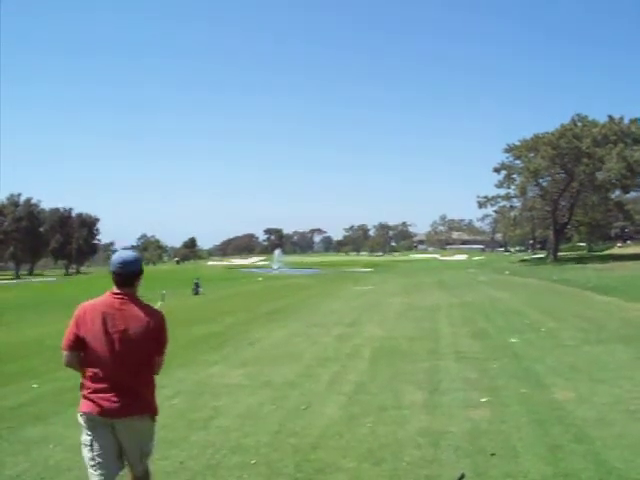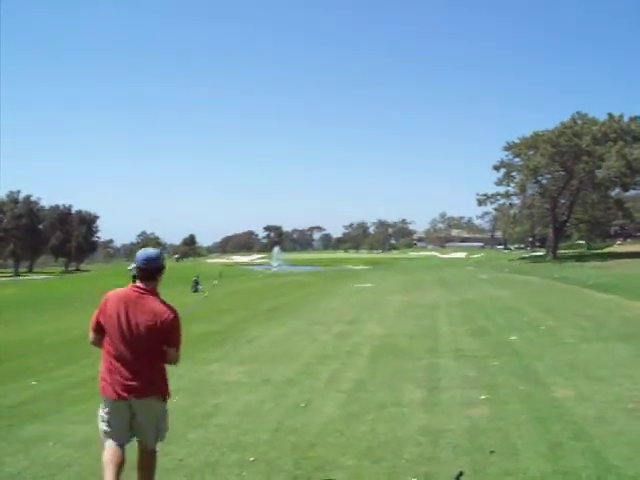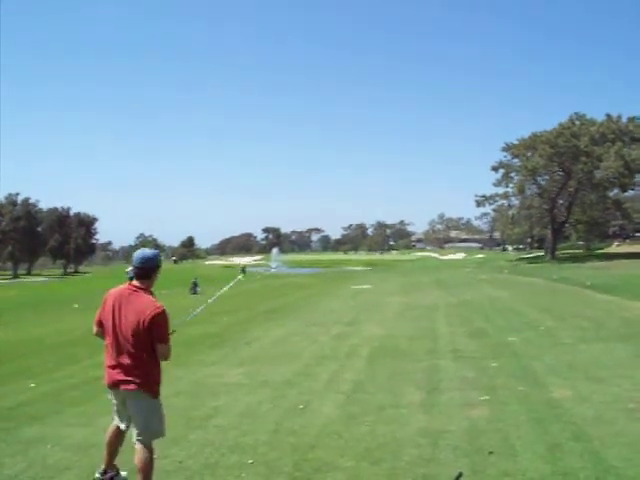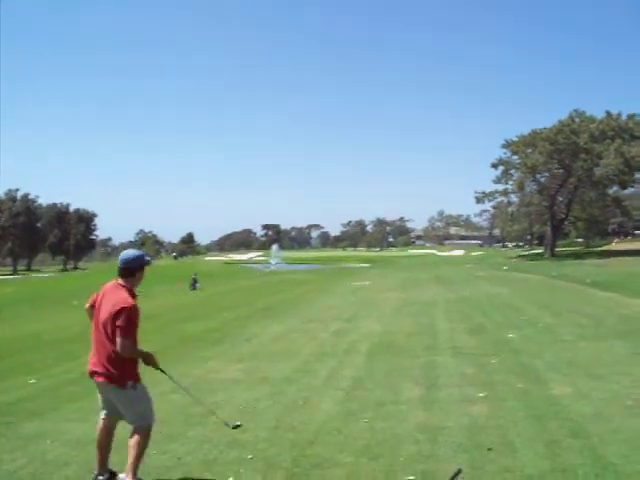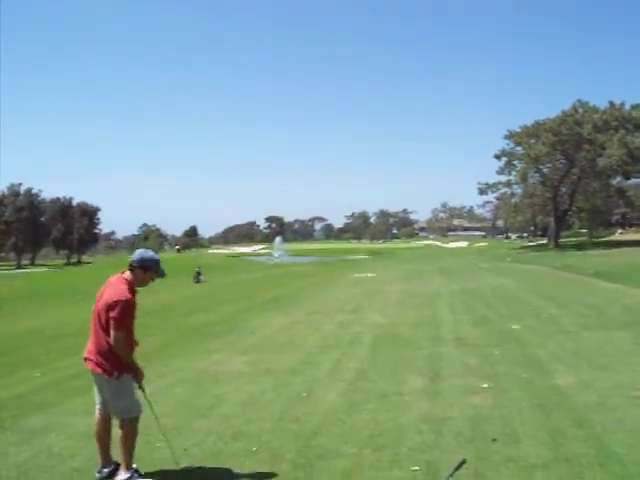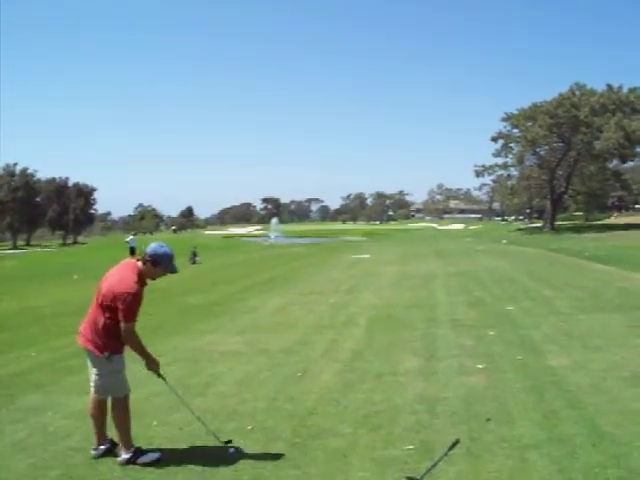
dt=0.4s
person 1, frame 1
left shoulder: (86, 311)
right shoulder: (153, 318)
left elbow: (69, 358)
right elbow: (156, 367)
left hip: (94, 408)
right hip: (137, 408)
person 1, frame 2
left shoulder: (110, 299)
right shoulder: (166, 313)
left elbow: (94, 339)
right elbow: (172, 358)
left hip: (113, 387)
right hip: (149, 390)
left knee: (113, 443)
right knee: (148, 445)
person 1, frame 3
left shoulder: (112, 295)
right shoulder: (155, 310)
left elbow: (98, 330)
right elbow: (164, 354)
right wrist: (164, 345)
left hip: (116, 377)
right hip: (141, 383)
left knee: (120, 423)
right knee: (144, 440)
person 1, frame 4
left shoulder: (107, 289)
right shoulder: (128, 305)
left elbow: (89, 309)
right elbow: (124, 348)
right wrist: (146, 356)
left hip: (100, 368)
right hip: (120, 375)
left knee: (107, 420)
right knee: (144, 424)
person 1, frame 5
left shoulder: (115, 280)
right shoulder: (123, 298)
right elbow: (117, 341)
left wrist: (129, 339)
right wrist: (135, 368)
left hip: (97, 359)
right hip: (112, 365)
left knee: (104, 412)
right knee: (130, 416)
person 1, frame 6
left shoulder: (129, 264)
right shoulder: (131, 290)
right elbow: (128, 332)
right wrist: (149, 359)
left hip: (94, 337)
right hip: (105, 344)
left knee: (99, 393)
right knee: (120, 396)
left ankle: (101, 443)
right ankle: (128, 451)
